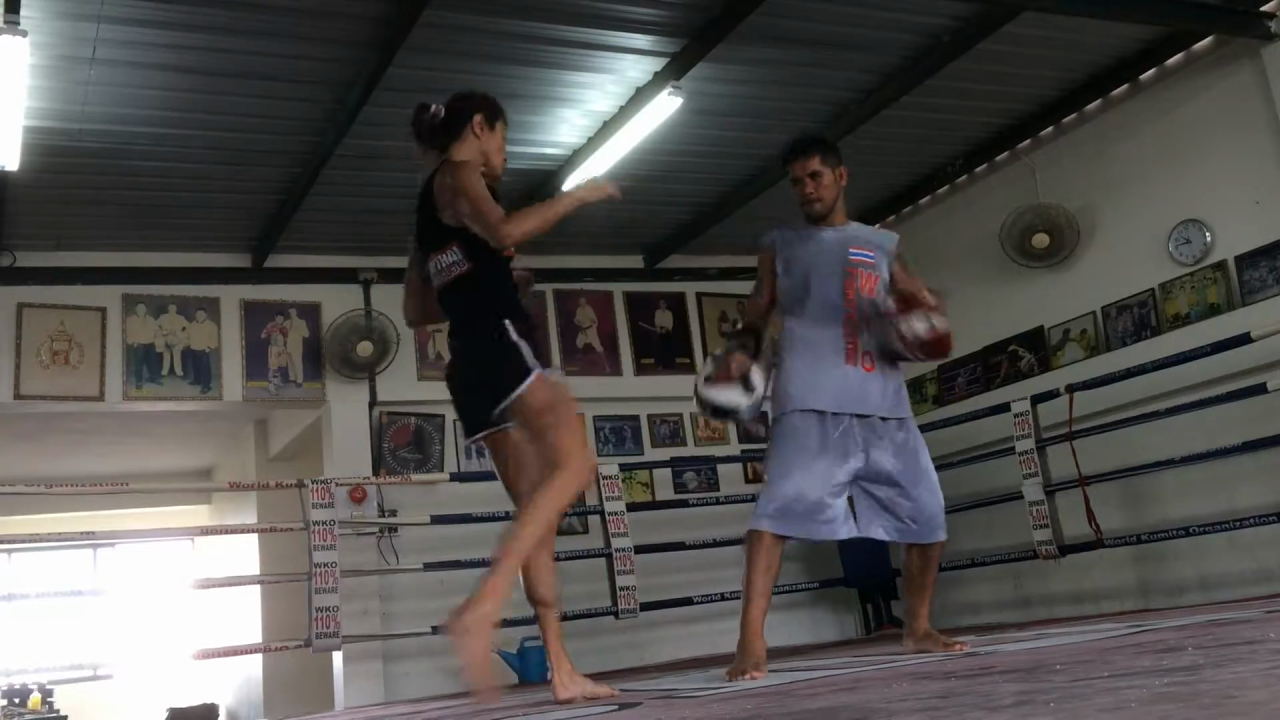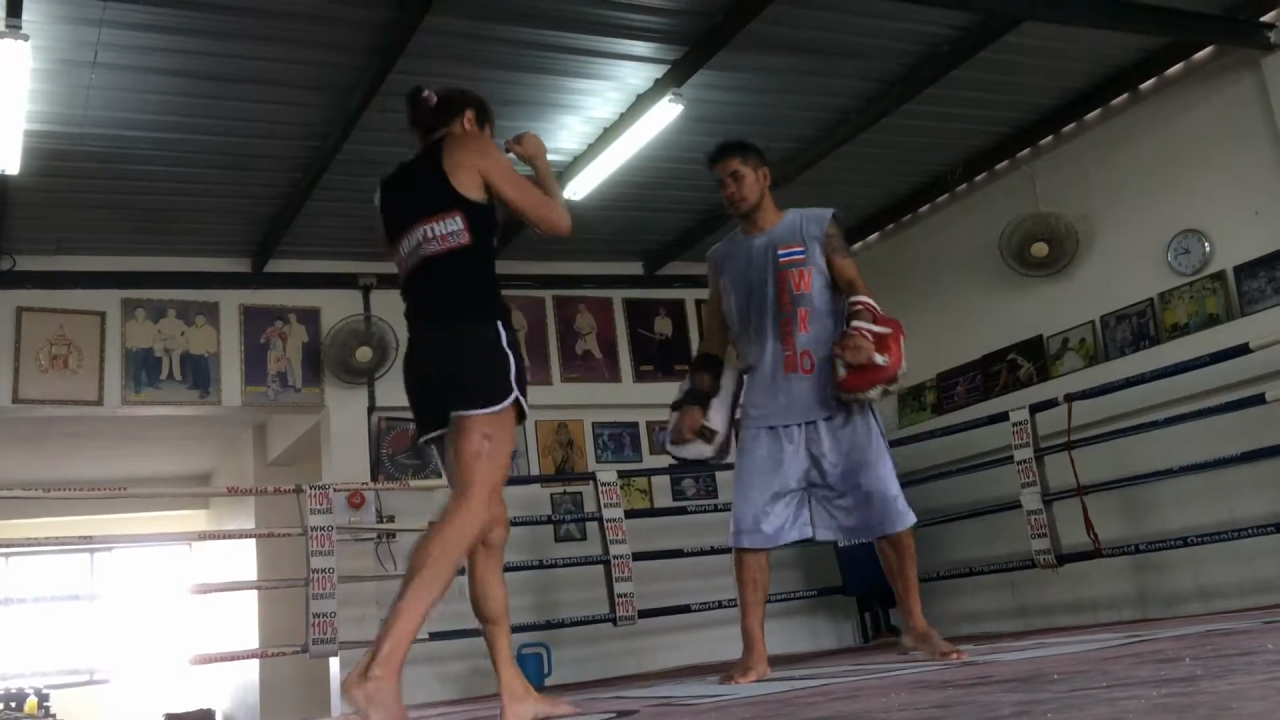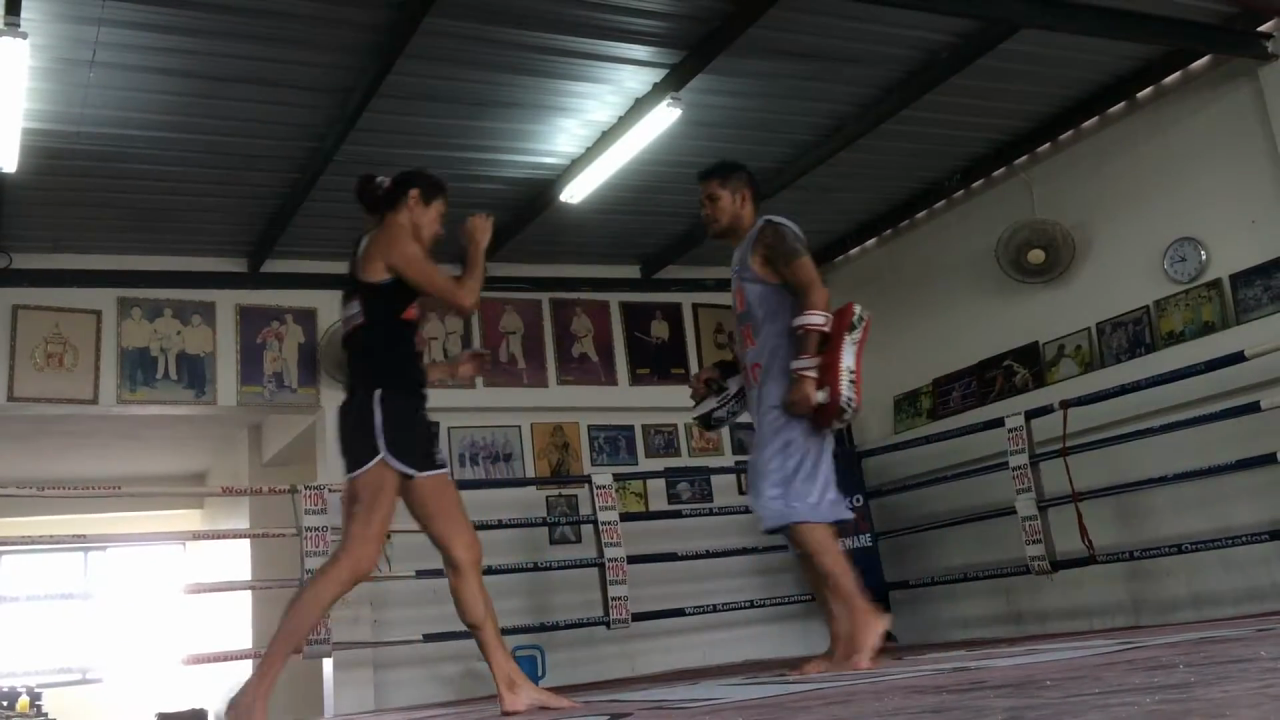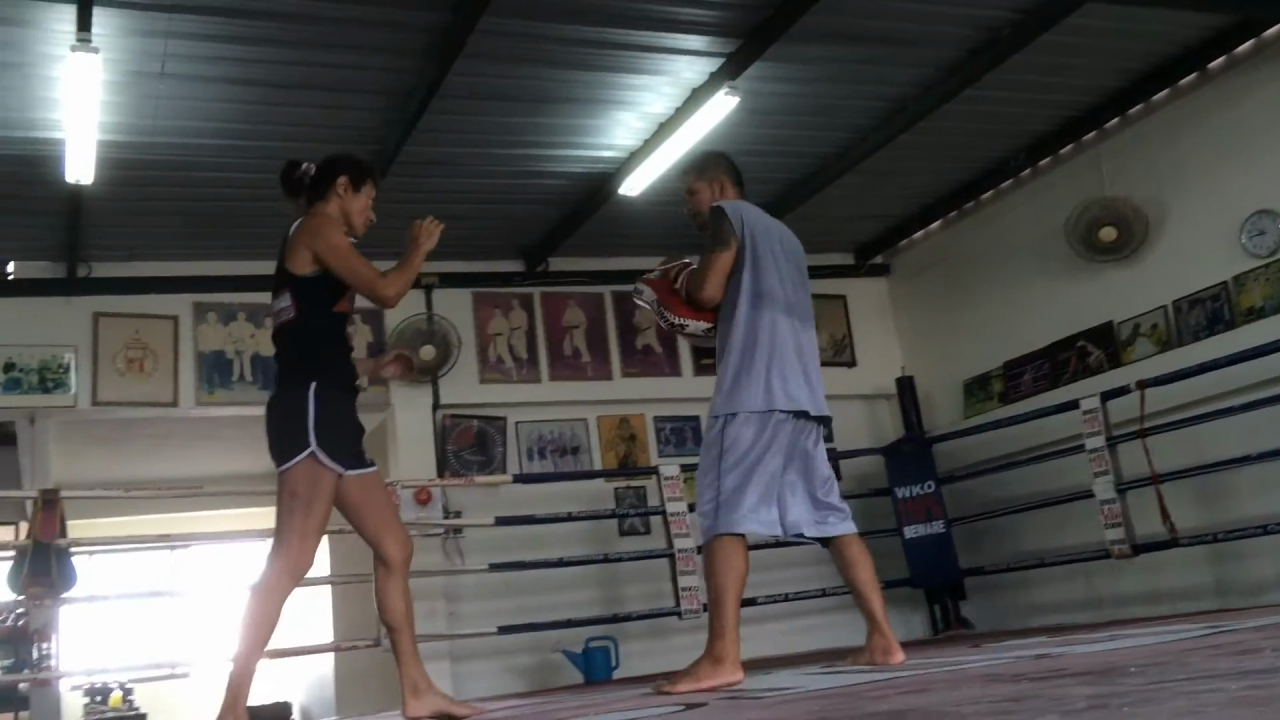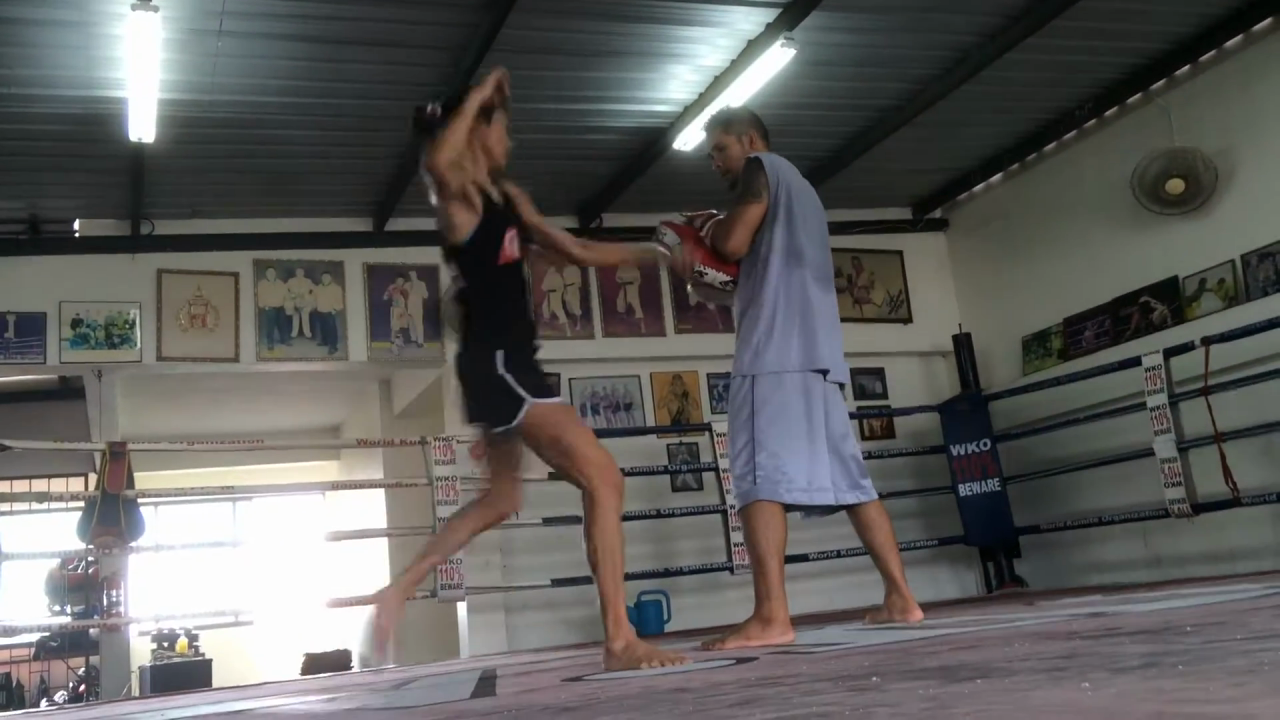
dt=1s
person 1, frame 1
left shoulder: (433, 201)
right shoulder: (457, 177)
left elbow: (418, 310)
right elbow: (506, 231)
right wrist: (578, 194)
left hip: (471, 368)
right hip: (500, 340)
left knee: (536, 516)
right knee: (573, 466)
left ankle: (562, 671)
right ankle: (478, 614)
person 1, frame 2
left shoulder: (390, 188)
right shoulder: (470, 151)
right elbow: (557, 222)
right wrist: (539, 162)
left hip: (426, 358)
right hip: (479, 342)
left knee: (491, 527)
right knee: (474, 510)
person 1, frame 3
left shoulder: (384, 274)
right shoulder: (388, 239)
right elbow: (462, 298)
left wrist: (454, 367)
right wrist: (477, 244)
left hip: (402, 418)
right hip: (381, 412)
left knee: (464, 552)
right knee: (359, 557)
person 1, frame 4
left shoulder: (319, 258)
right shoulder: (315, 228)
right elbow: (386, 291)
left wrist: (372, 366)
right wrist: (419, 249)
left hip: (330, 414)
right hip: (311, 410)
left knee: (394, 549)
right knee: (291, 560)
person 1, frame 5
left shoulder: (506, 195)
right shoulder: (456, 188)
left elbow: (577, 251)
right elbow: (439, 160)
left wrist: (646, 253)
right wrist: (479, 92)
left hip: (502, 364)
right hip: (500, 364)
left knee: (498, 502)
right knee: (602, 476)
left ankle: (394, 602)
right ankle: (620, 639)
person 2, frame 1
left shoulder: (882, 242)
right shoulder: (779, 245)
left elbow: (914, 303)
right elbow: (754, 316)
left wrist: (924, 305)
right wrist: (738, 352)
left hip: (883, 403)
right hip: (811, 401)
left knee: (926, 511)
right knee: (781, 504)
left ankle: (918, 627)
right ankle: (751, 640)
person 2, frame 2
left shoulder: (818, 226)
right shoulder: (722, 257)
left elbow: (856, 288)
right elbow: (714, 341)
left wrist: (858, 333)
right wrist: (692, 401)
left hip: (833, 398)
right hip: (767, 410)
left knee: (883, 507)
right knee: (751, 525)
left ankle: (916, 625)
right ankle: (753, 652)
person 2, frame 3
left shoulder: (772, 233)
right shoulder: (747, 257)
left elbow: (815, 294)
left wrist: (806, 374)
right wrist: (718, 373)
left hip: (792, 399)
right hip: (771, 404)
left knee: (782, 501)
right knee: (795, 510)
left ankle: (860, 610)
right ankle: (848, 642)
person 2, frame 4
left shoulder: (728, 216)
right shoulder: (783, 234)
left elbow: (708, 292)
left wrist: (686, 279)
right wrist: (694, 311)
left hip: (751, 390)
right hip: (800, 390)
left knee: (724, 514)
right knee: (827, 514)
left ankle: (722, 653)
right ankle: (882, 638)
person 2, frame 5
left shoulder: (763, 167)
right shoulder: (803, 191)
left elbow: (734, 244)
left wrist: (709, 226)
left hip: (774, 348)
right hip: (818, 350)
left knee: (760, 476)
right knee: (847, 476)
left ankle: (771, 616)
right ankle: (900, 599)
